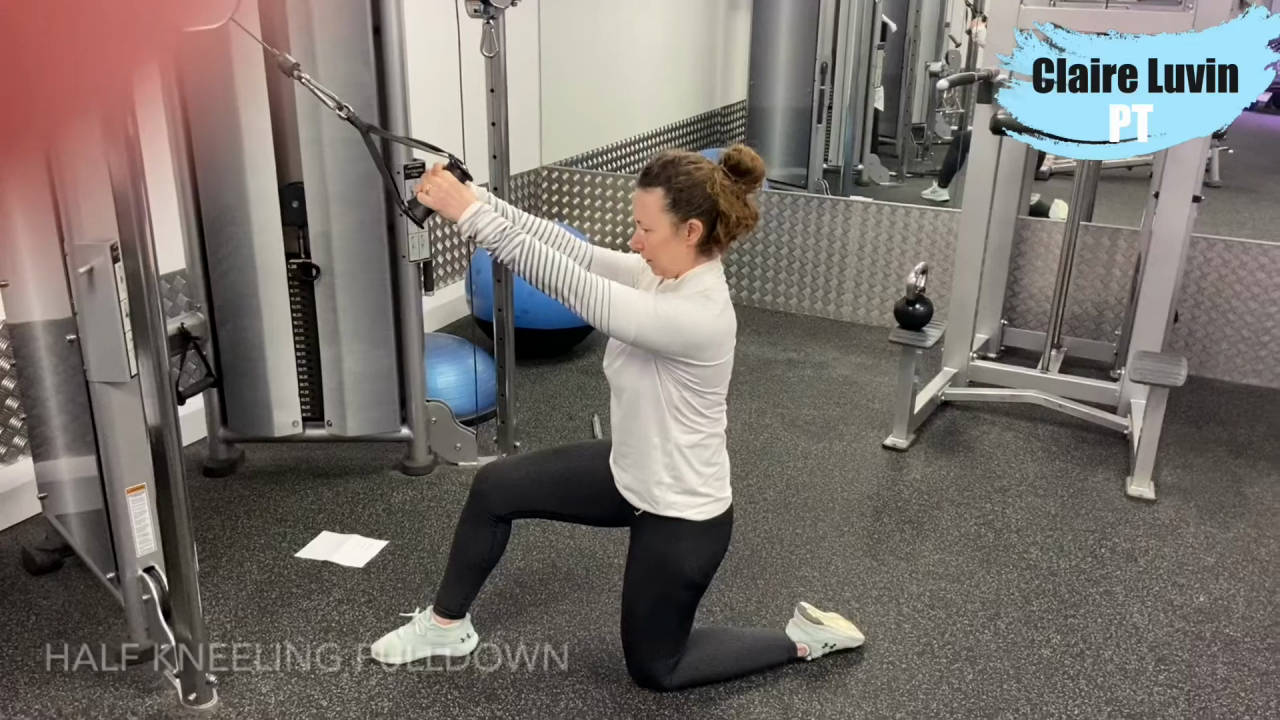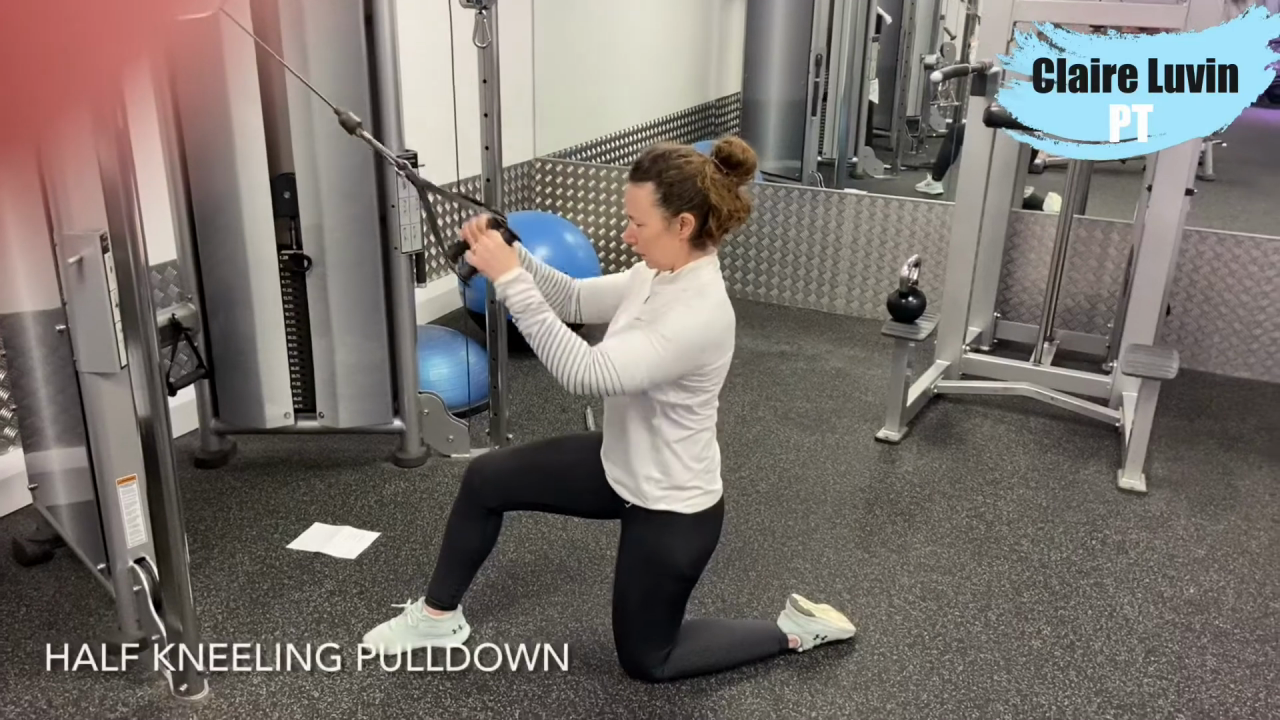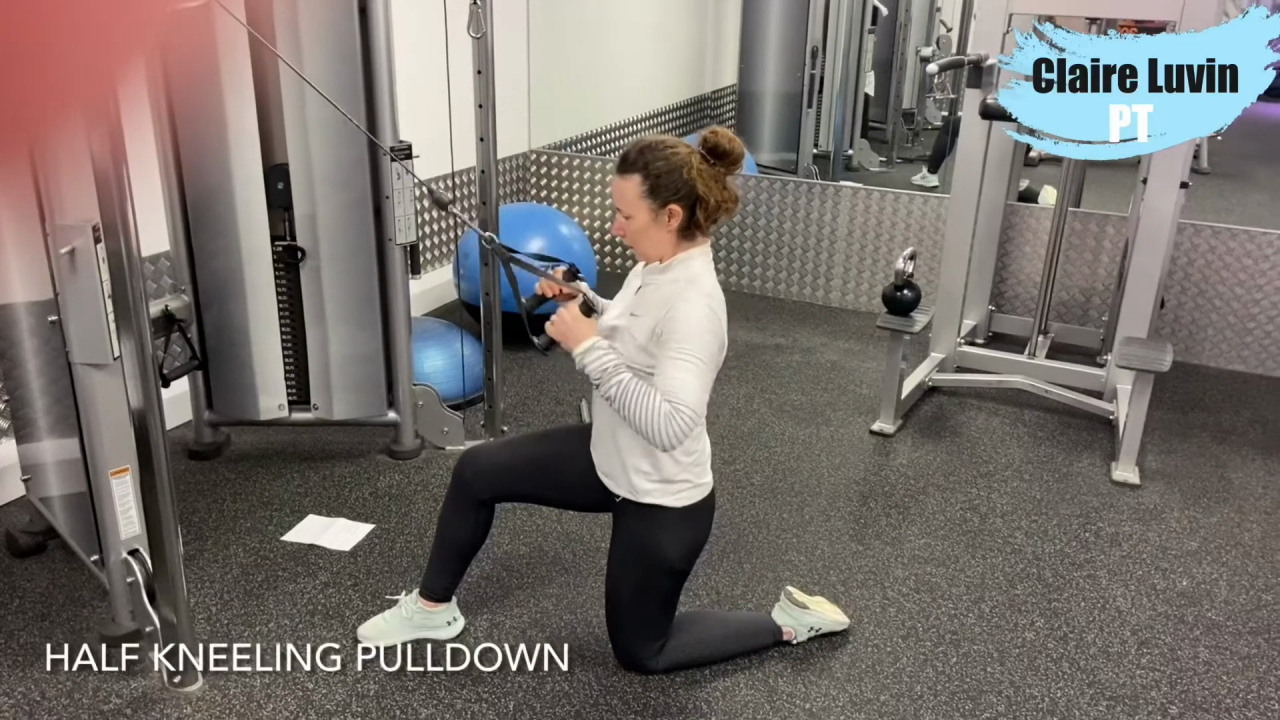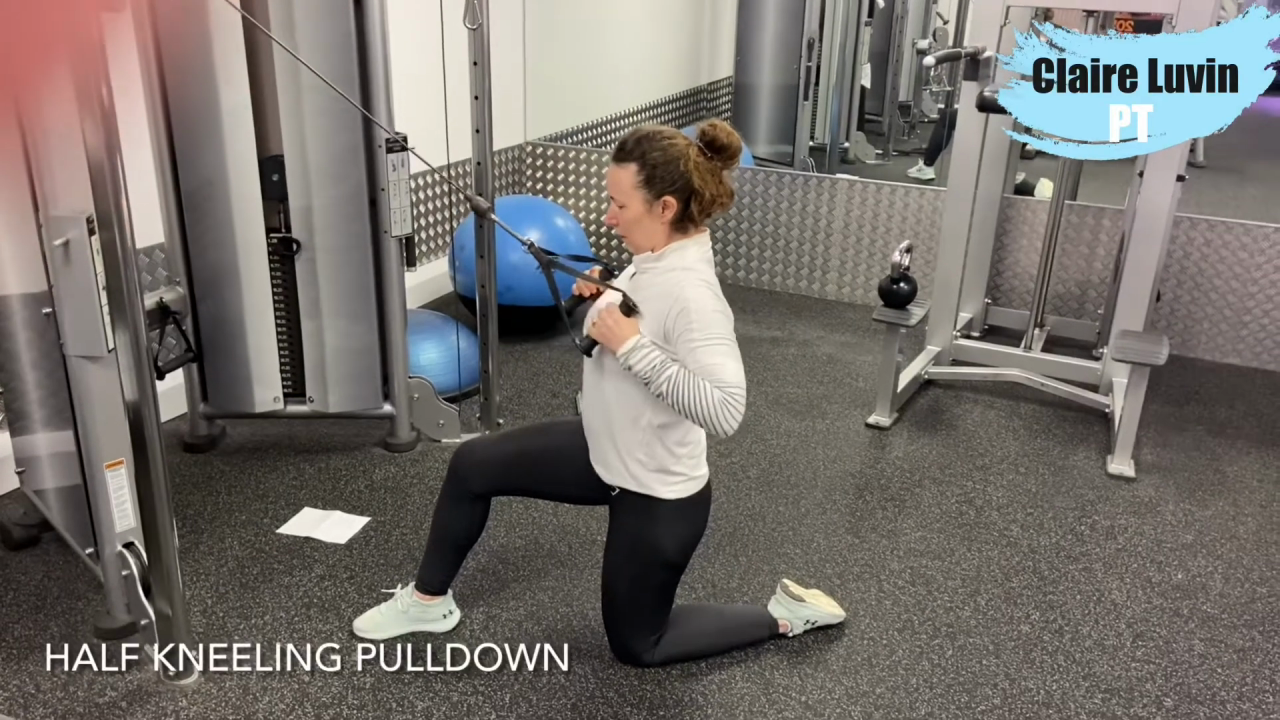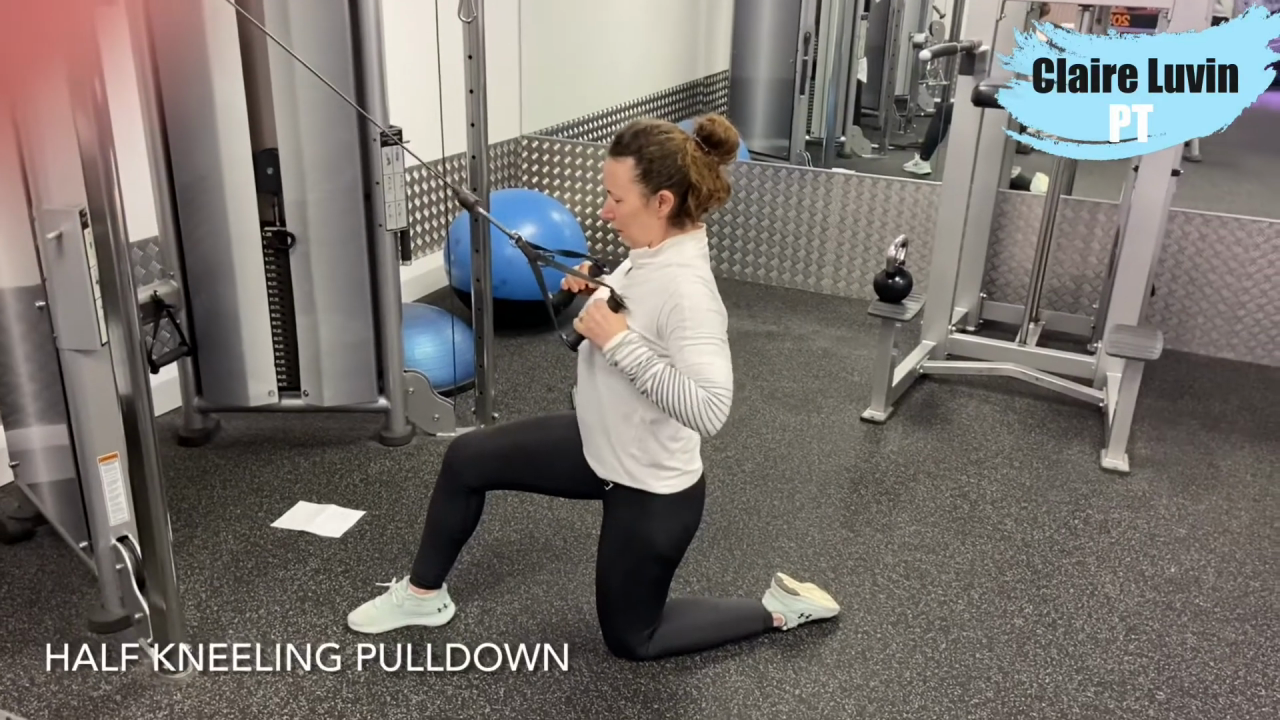
dt=0.4s
person 1, frame 1
left shoulder: (699, 314)
right shoulder: (668, 272)
left elbow: (575, 287)
right elbow: (572, 250)
left wrist: (473, 216)
right wrist: (476, 197)
left hip: (682, 515)
right hip: (631, 471)
left knee: (654, 667)
right knee: (495, 487)
left ankle: (805, 637)
right ankle: (446, 624)
person 1, frame 2
left shoulder: (699, 313)
right shoulder: (664, 271)
left elbow: (583, 372)
right elbow: (578, 298)
left wrist: (509, 279)
right wrist: (512, 255)
left hip: (673, 507)
right hip: (623, 464)
left knee: (645, 658)
right knee: (486, 479)
left ankle: (796, 628)
right ankle: (438, 615)
person 1, frame 3
left shoulder: (693, 304)
right shoulder: (660, 266)
left elbow: (669, 425)
left wrist: (587, 347)
right wrist: (581, 301)
left hip: (662, 499)
right hip: (612, 459)
left knee: (640, 650)
right knee: (477, 471)
left ankle: (791, 621)
right ankle: (433, 608)
person 1, frame 4
left shoulder: (691, 292)
right shoulder: (658, 257)
left elbow: (724, 410)
left wrist: (632, 346)
right wrist: (605, 297)
left hip: (660, 493)
right hip: (607, 451)
left knee: (636, 643)
right knee: (473, 465)
left ankle: (786, 614)
right ankle: (428, 601)
person 1, frame 5
left shoulder: (686, 288)
right shoulder: (652, 253)
left elbow: (708, 409)
left wrist: (618, 341)
right wrist: (597, 293)
left hip: (653, 487)
right hip: (600, 445)
left knee: (630, 637)
right knee: (466, 459)
left ankle: (781, 609)
right ankle: (423, 595)
